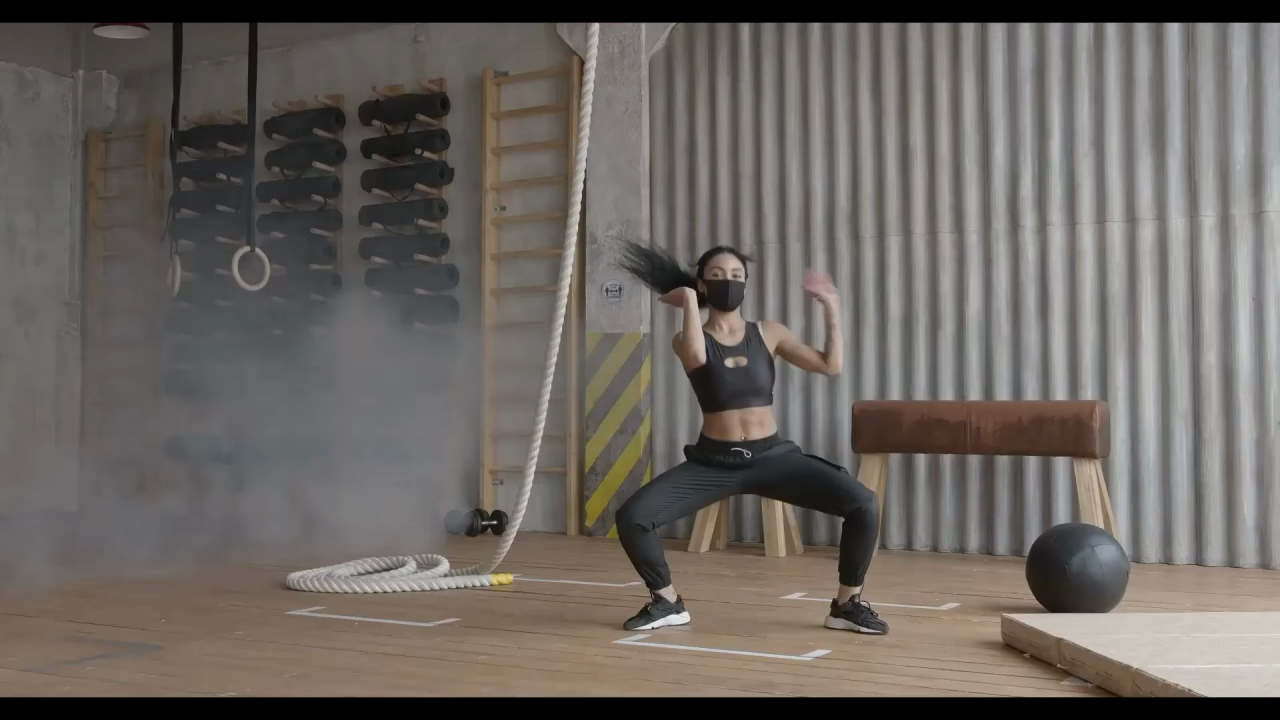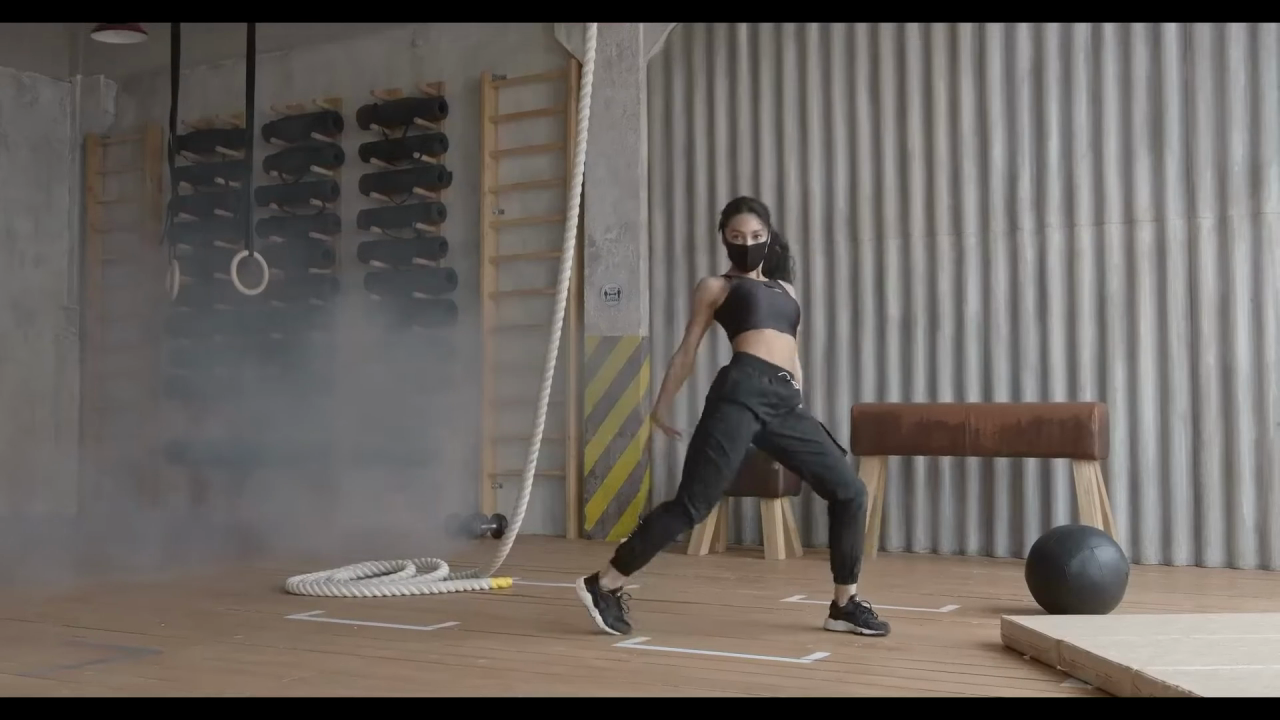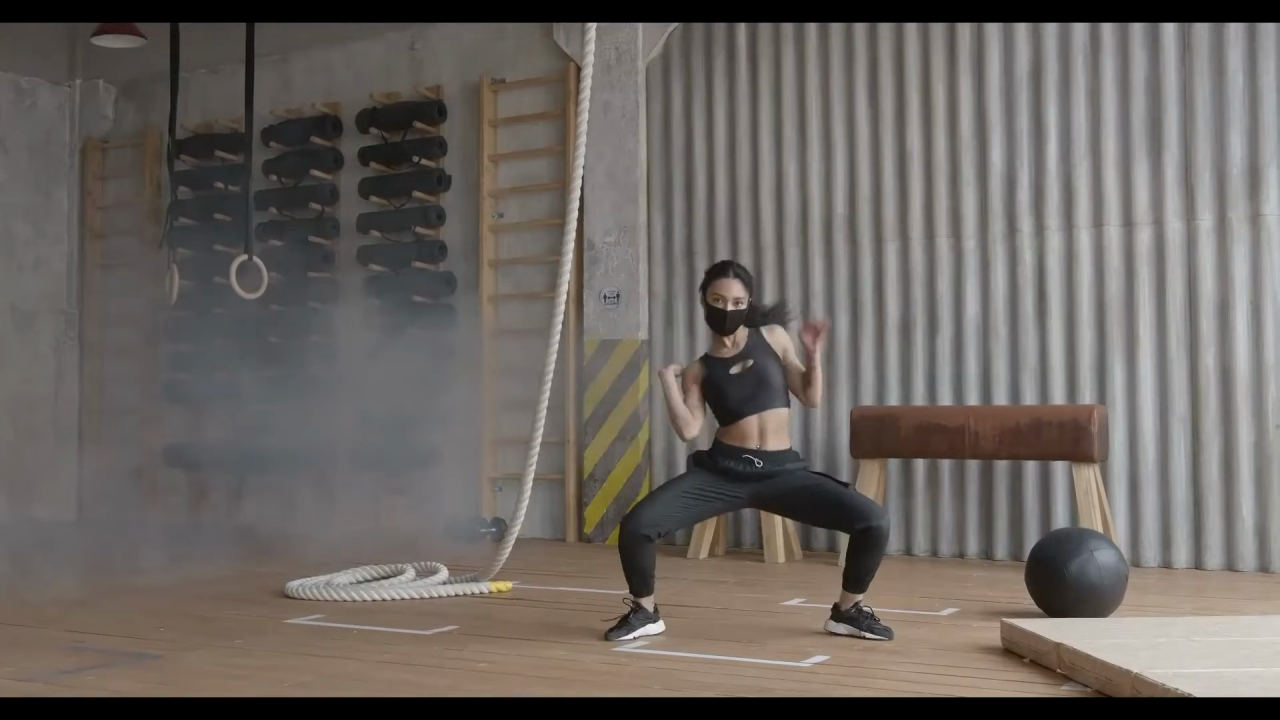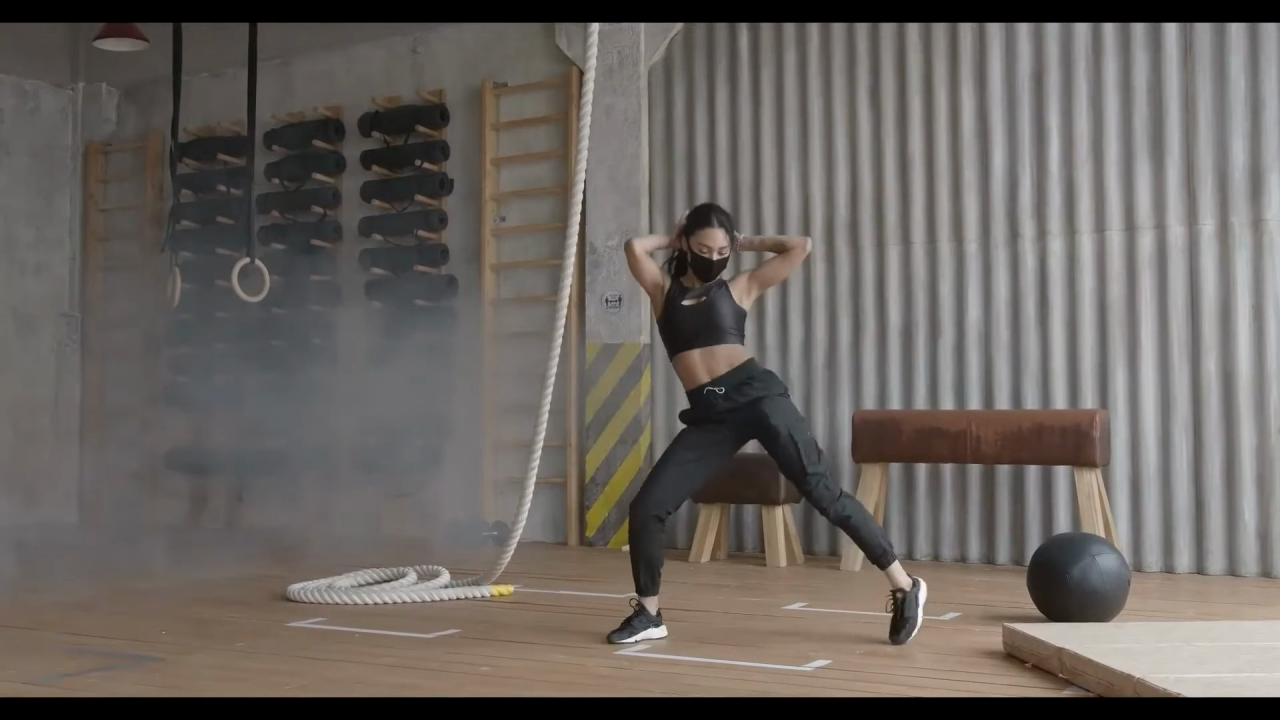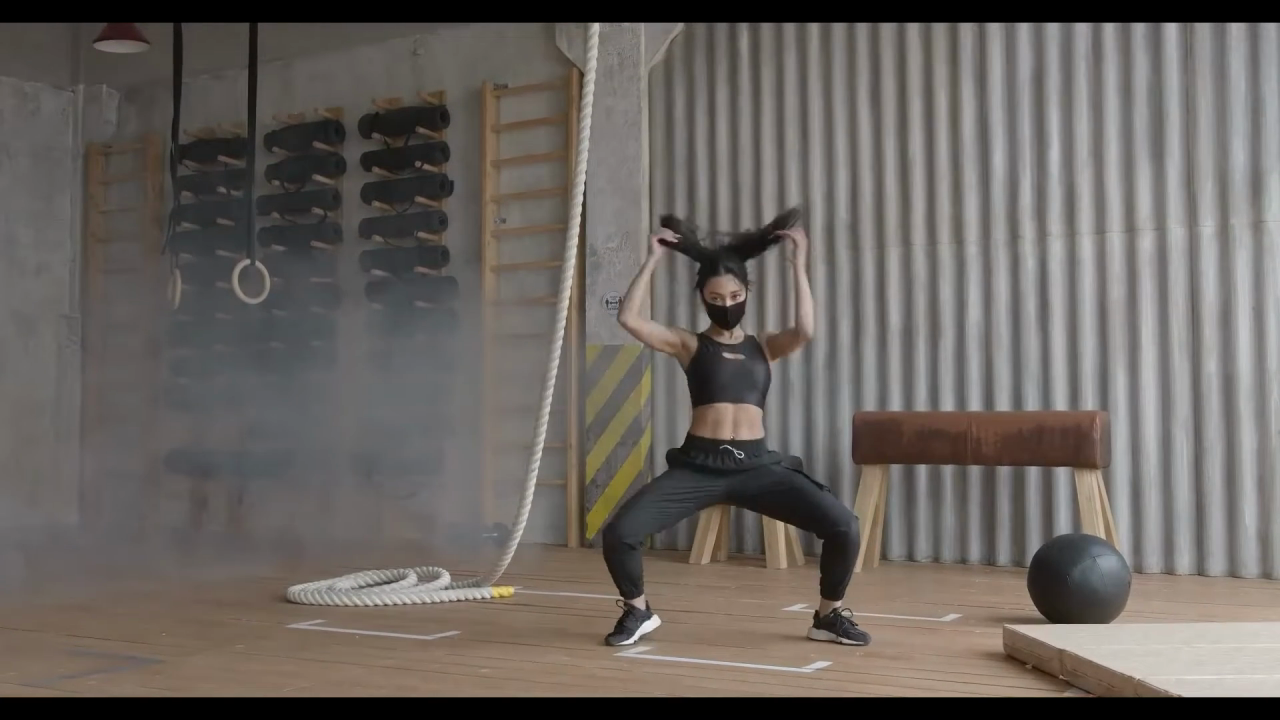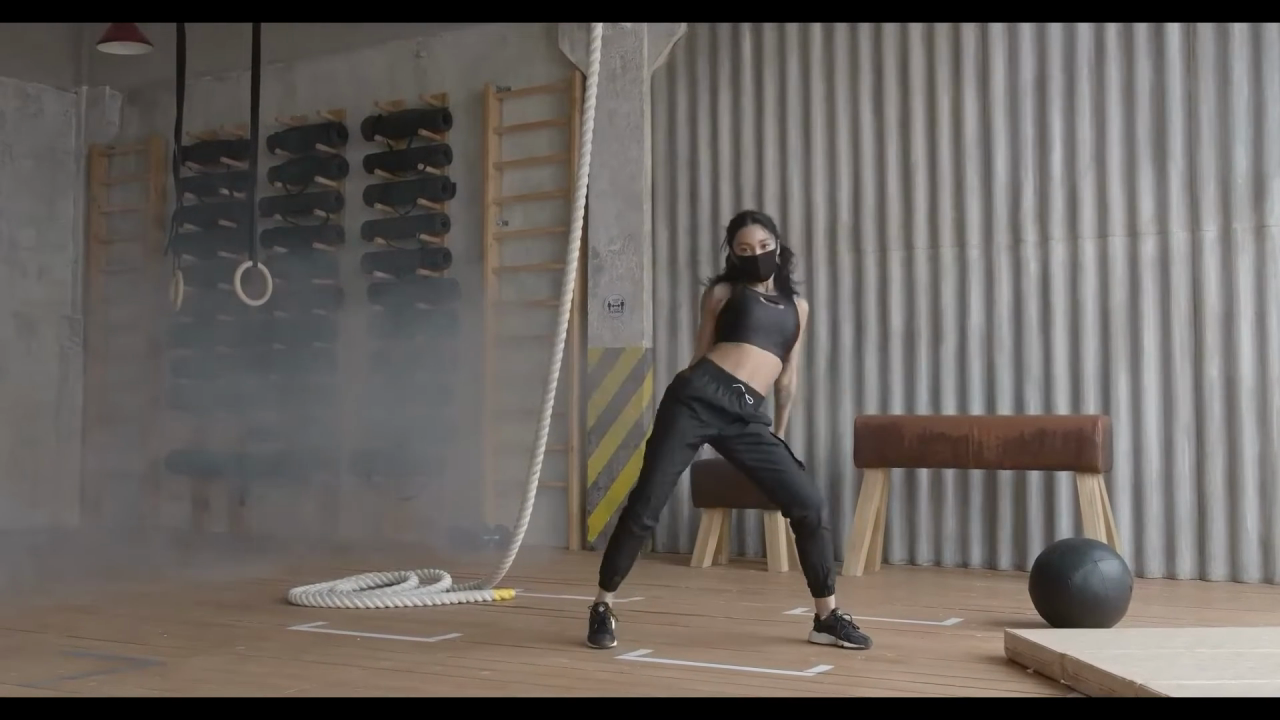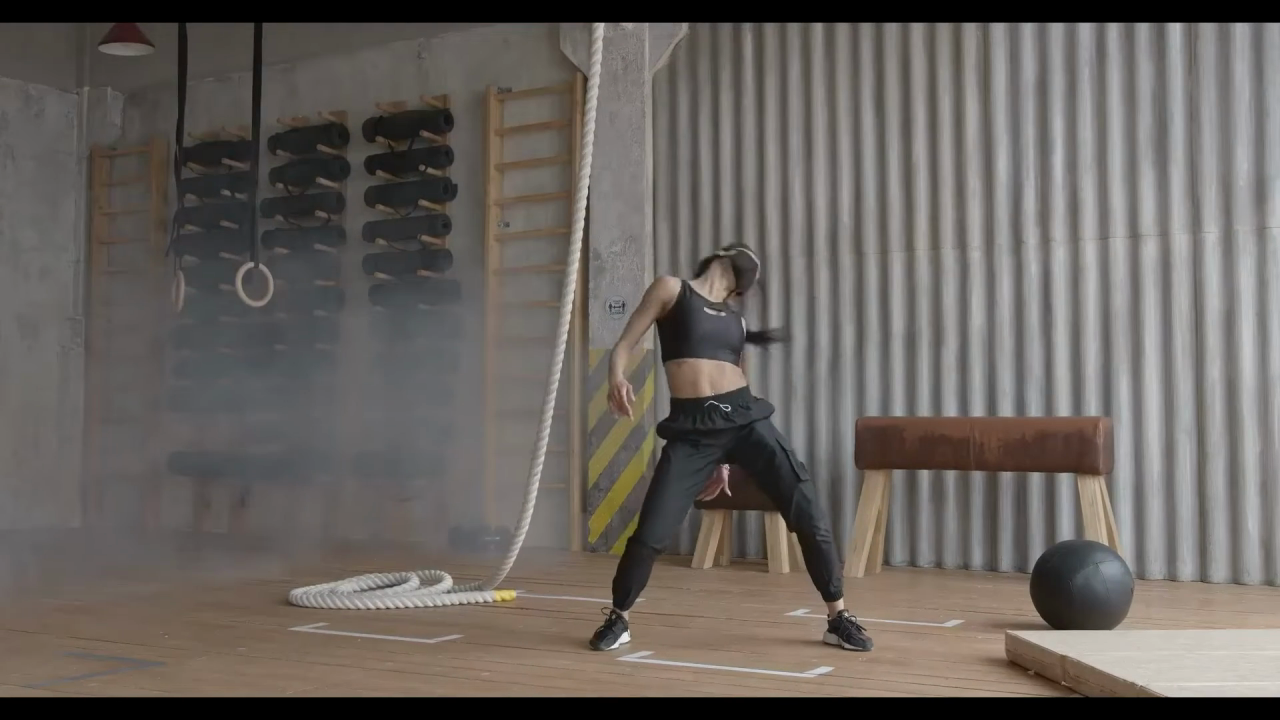
dt=0.7s
person 1, frame 1
left shoulder: (768, 333)
right shoulder: (686, 338)
left elbow: (830, 366)
right elbow: (699, 358)
left wrist: (832, 309)
right wrist: (689, 304)
left hip: (771, 457)
right hip: (713, 461)
left knee: (863, 504)
right knee: (631, 517)
left ankle: (846, 604)
right ankle: (668, 602)
person 1, frame 2
left shoulder: (785, 289)
right shoulder: (716, 286)
right elbow: (688, 349)
left wrist: (800, 410)
right wrist: (661, 405)
left hip: (784, 403)
right hip: (742, 394)
left knee: (850, 492)
right knee: (692, 503)
left ankle: (845, 604)
right ankle: (605, 583)
person 1, frame 3
left shoulder: (772, 336)
right shoulder: (698, 370)
left elbow: (811, 398)
right elbow: (688, 431)
left wrist: (813, 353)
right wrist: (668, 379)
left hip: (781, 471)
right hip: (723, 471)
left knee: (874, 521)
right knee: (635, 526)
left ankle: (848, 609)
right ankle: (645, 610)
person 1, frame 4
left shoulder: (739, 287)
right shoulder: (663, 290)
left elbow: (800, 246)
right elbow: (633, 248)
left wrist: (747, 243)
right wrist: (672, 239)
left hip: (756, 395)
right hip: (708, 415)
left knee: (821, 491)
right knee: (645, 508)
left ankle: (903, 585)
right ankle: (648, 613)
person 1, frame 5
left shoulder: (764, 345)
right shoulder: (689, 344)
left elbow: (806, 332)
right elbow: (629, 320)
left wrist: (798, 262)
right wrist: (651, 259)
left hip: (755, 466)
right hip: (699, 467)
left knee: (844, 527)
right knee: (619, 534)
left ankle: (828, 614)
right ankle: (637, 610)
person 1, frame 6
left shoulder: (797, 306)
right shoulder: (722, 292)
left elbow: (788, 377)
right elbow: (701, 353)
left wrist: (778, 435)
right wrist: (675, 409)
left hip: (745, 418)
right hip: (698, 400)
left knee: (809, 507)
right knee: (644, 508)
left ankle: (827, 617)
right ankle: (602, 606)
person 1, frame 7
left shoulder: (734, 319)
right shoulder: (671, 288)
right elbow: (624, 348)
left wrist: (721, 461)
right wrist: (617, 380)
left hip: (746, 420)
right hip: (690, 429)
left knee: (809, 516)
right knee: (650, 534)
left ankle: (839, 618)
right ankle: (618, 617)
